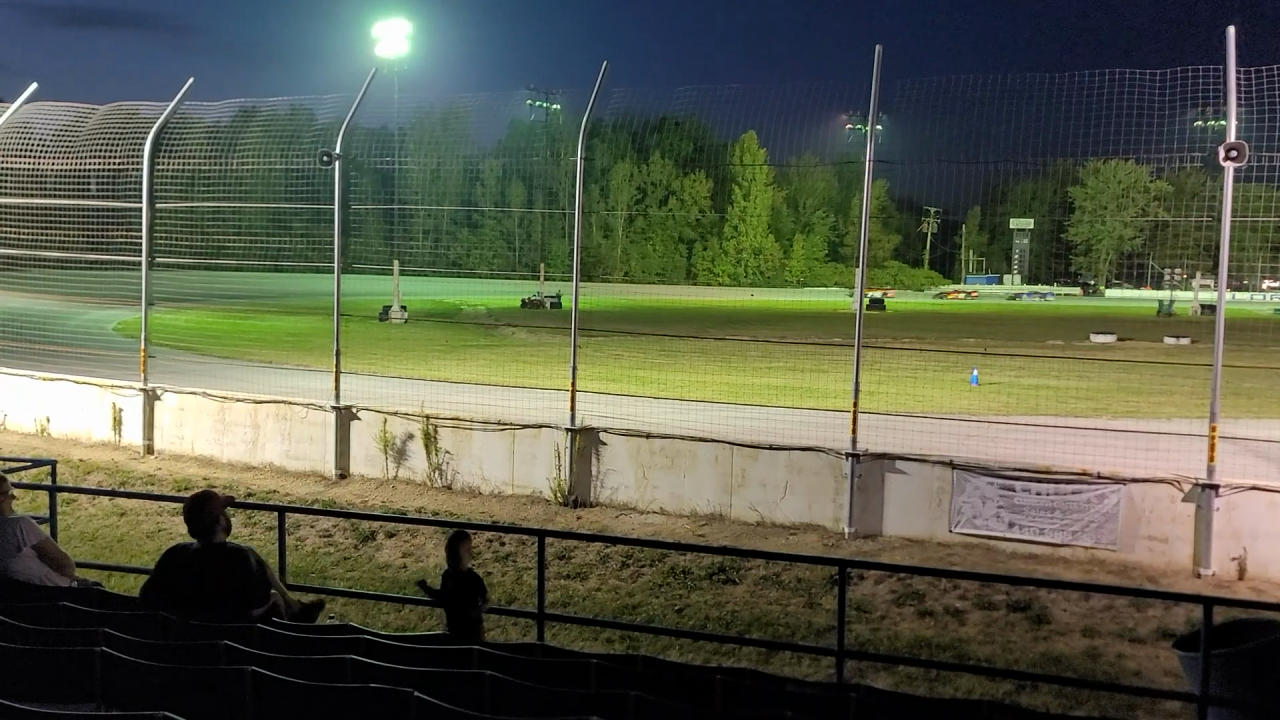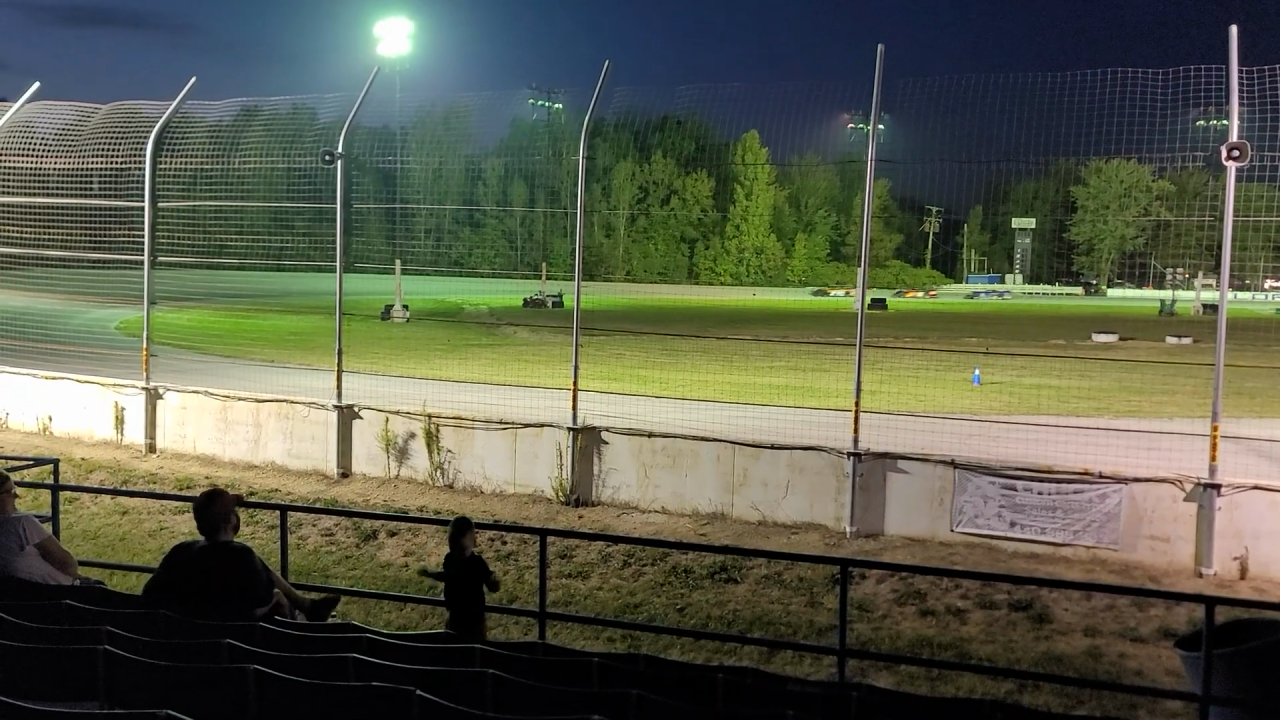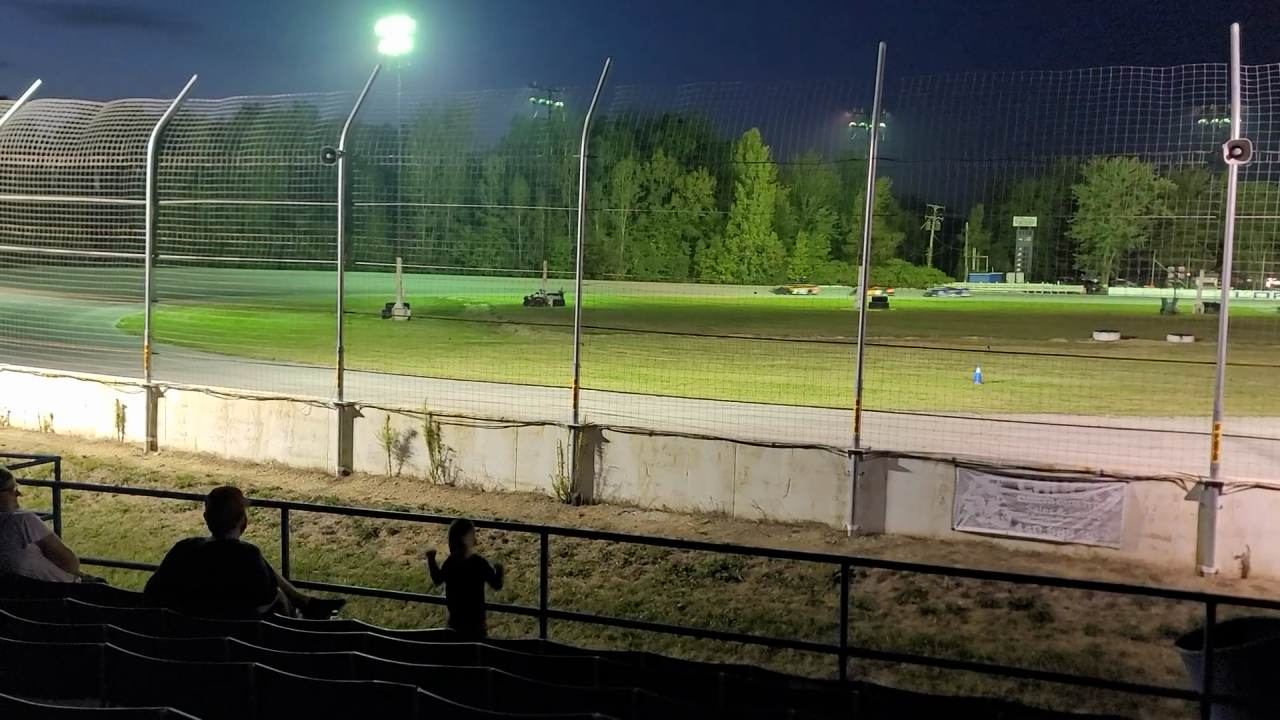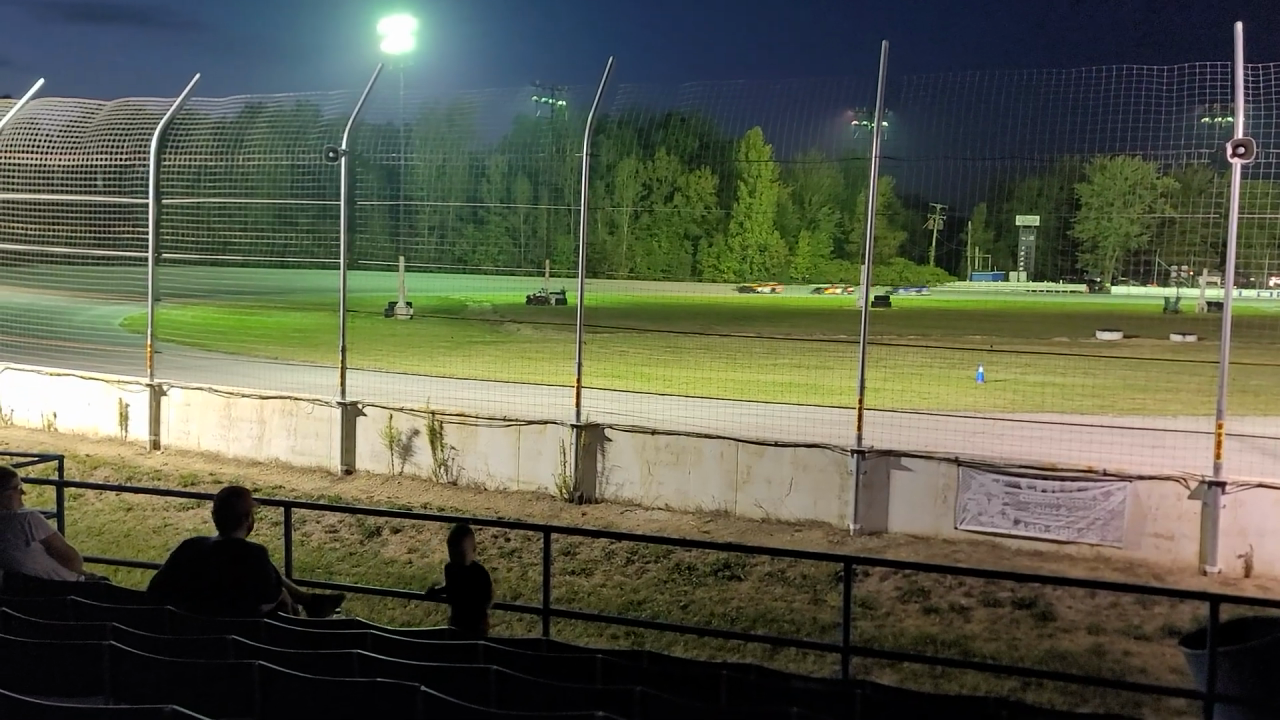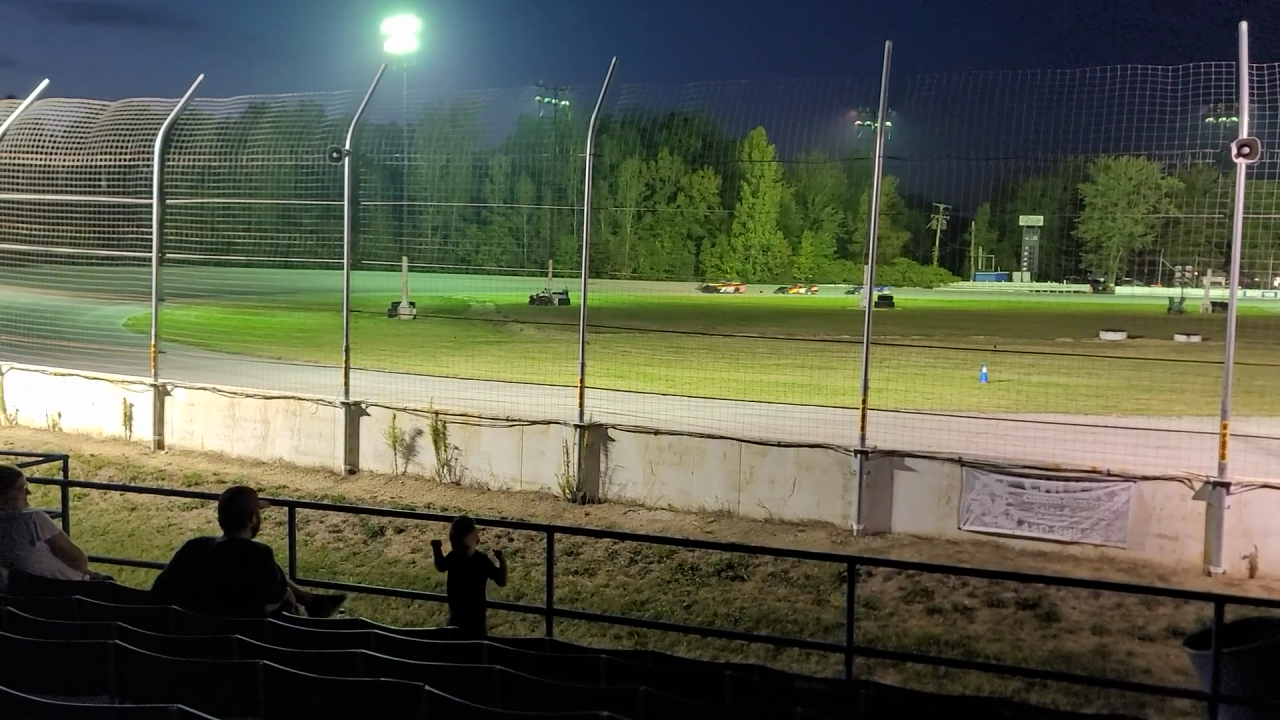
dt=0.2s
person 1, frame 1
left shoulder: (175, 555)
right shoulder: (235, 557)
left elbow: (147, 597)
right elbow: (256, 607)
right wrist: (273, 598)
left knee: (251, 557)
left ankle: (296, 610)
person 1, frame 2
left shoulder: (180, 552)
right shoulder: (240, 556)
left elbow: (151, 595)
right elbow: (260, 606)
right wrist: (276, 597)
left knee: (258, 568)
left ankle: (308, 607)
person 1, frame 3
left shoulder: (184, 549)
right shoulder: (246, 555)
left elbow: (152, 593)
right elbow: (263, 603)
right wrist: (278, 597)
left ankle: (307, 605)
person 1, frame 4
left shoulder: (189, 547)
right shoulder: (253, 554)
left elbow: (155, 592)
right elbow: (267, 603)
right wrist: (283, 597)
left ankle: (308, 601)
person 1, frame 5
left shoulder: (194, 548)
right shoulder: (258, 555)
left elbow: (160, 591)
right elbow: (273, 601)
right wrist: (288, 597)
left ankle: (310, 601)
